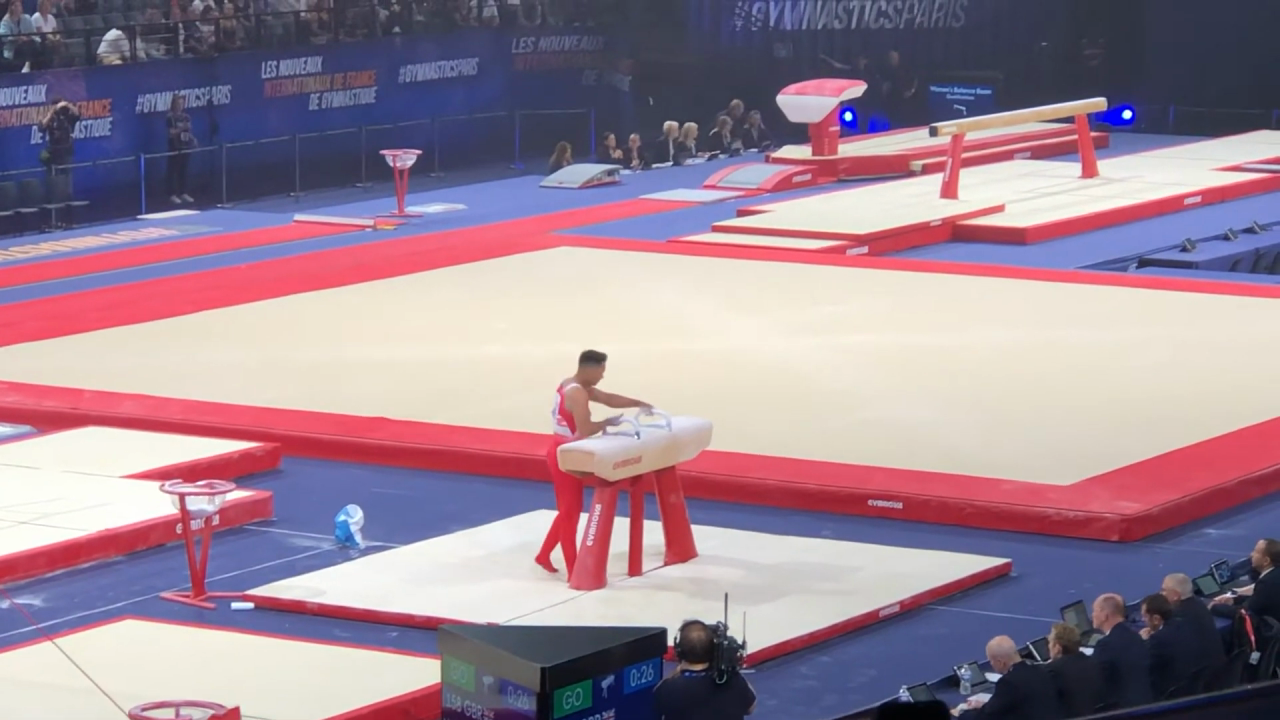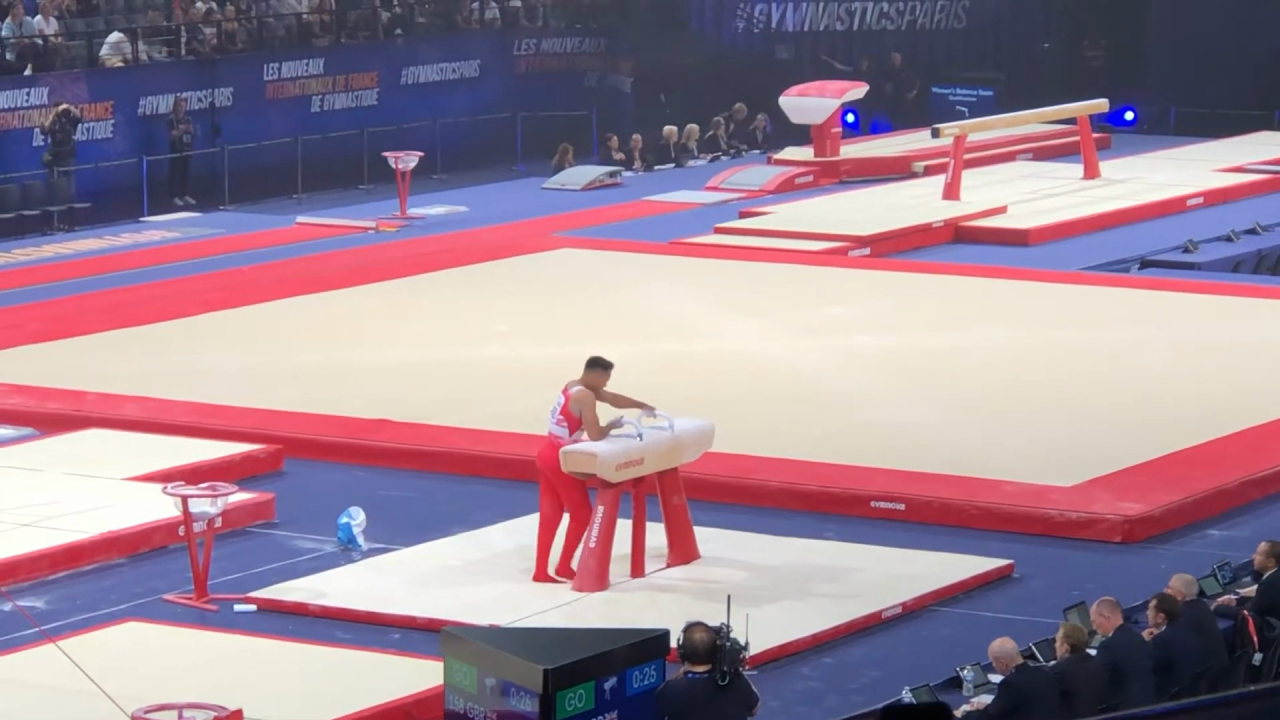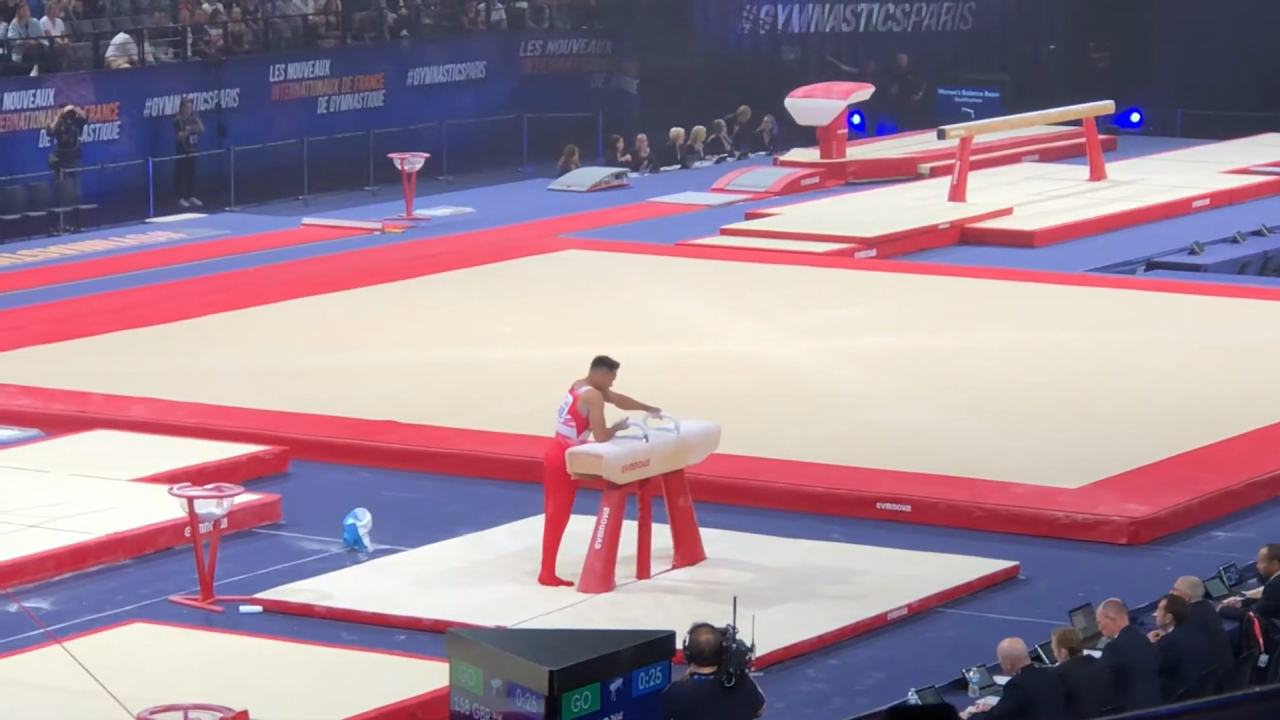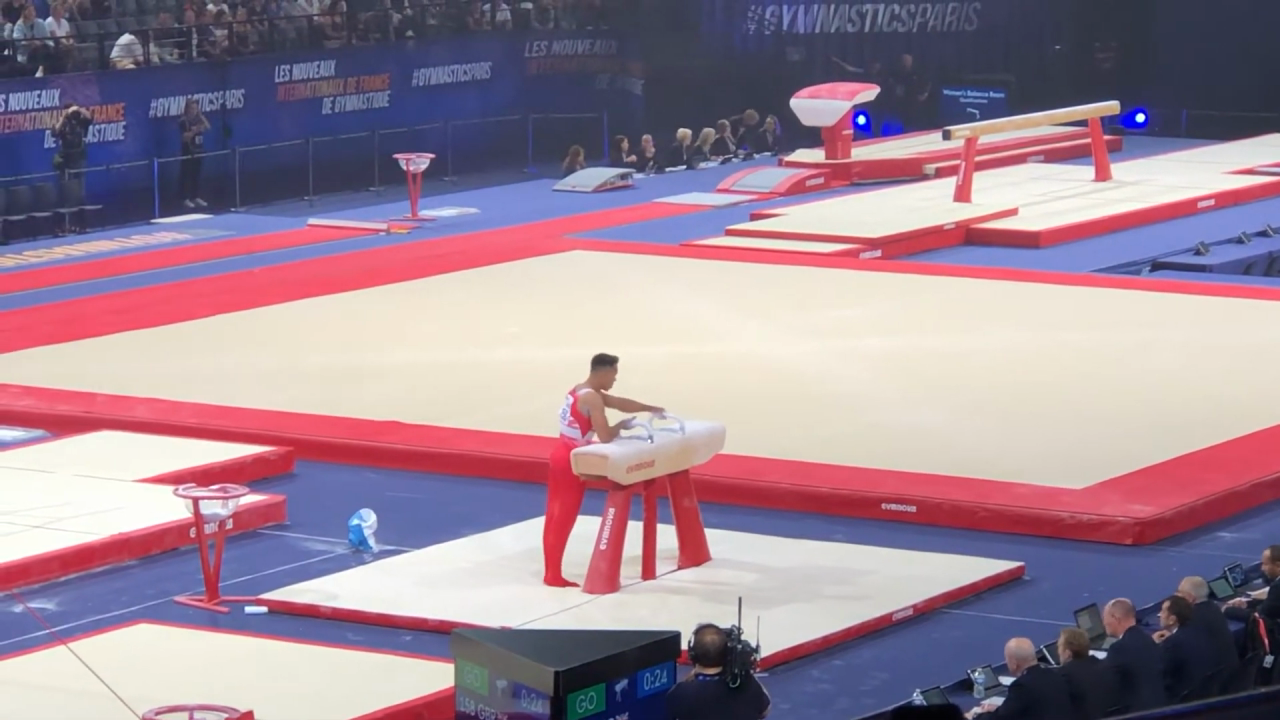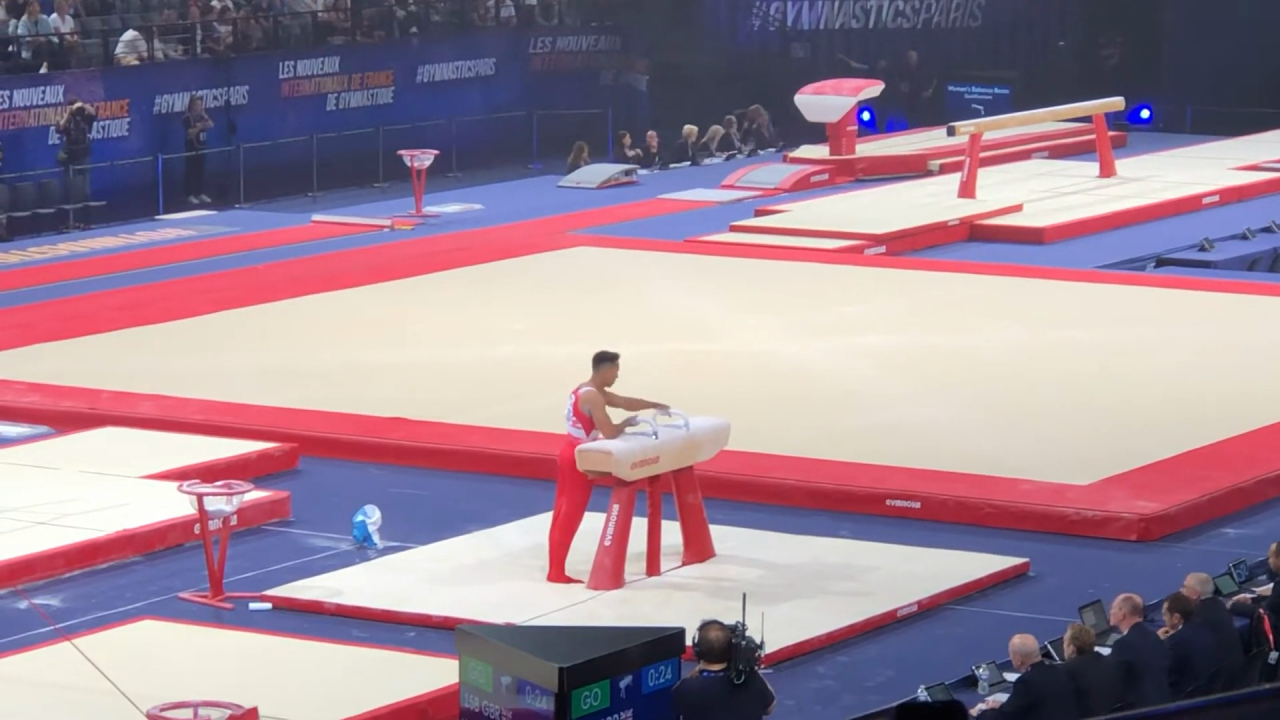
dt=0.5s
person 1, frame 1
left shoulder: (570, 385)
right shoulder: (577, 393)
left elbow: (607, 398)
right elbow: (586, 430)
left wrist: (639, 404)
right wrist: (608, 422)
left knee: (568, 510)
right knee: (570, 512)
left ankle: (544, 555)
right ankle: (573, 571)
person 1, frame 2
left shoulder: (573, 387)
right shoulder: (585, 397)
left elbow: (612, 398)
right elbow: (595, 435)
left wrist: (642, 406)
right wrist: (612, 426)
left hip: (547, 455)
right hip: (560, 460)
left knee: (550, 515)
right knee: (582, 513)
left ankle: (541, 570)
right ankle: (563, 566)
person 1, frame 3
left shoulder: (579, 386)
right shoulder: (594, 396)
left elbow: (617, 399)
right elbow: (601, 436)
left wrist: (648, 409)
right wrist: (618, 427)
left hip: (555, 454)
right hip: (564, 460)
left knee: (554, 516)
right knee: (558, 518)
left ankle: (547, 571)
right ankle: (548, 574)
person 1, frame 4
left shoulder: (580, 390)
right shoulder: (592, 398)
left elbow: (619, 403)
right elbow: (605, 436)
left wrist: (650, 409)
right wrist: (622, 425)
left hip: (560, 456)
right hip: (571, 462)
left knee: (555, 517)
right knee: (564, 519)
left ankle: (551, 572)
right ankle: (554, 575)
person 1, frame 5
left shoulder: (586, 390)
right shoulder: (593, 397)
left elbow: (624, 402)
right elbow: (609, 433)
left wrist: (656, 406)
right wrist: (627, 423)
left hip: (569, 455)
right hip: (578, 460)
left knee: (562, 514)
right knee: (570, 517)
left ankle: (555, 569)
right ankle: (557, 572)
